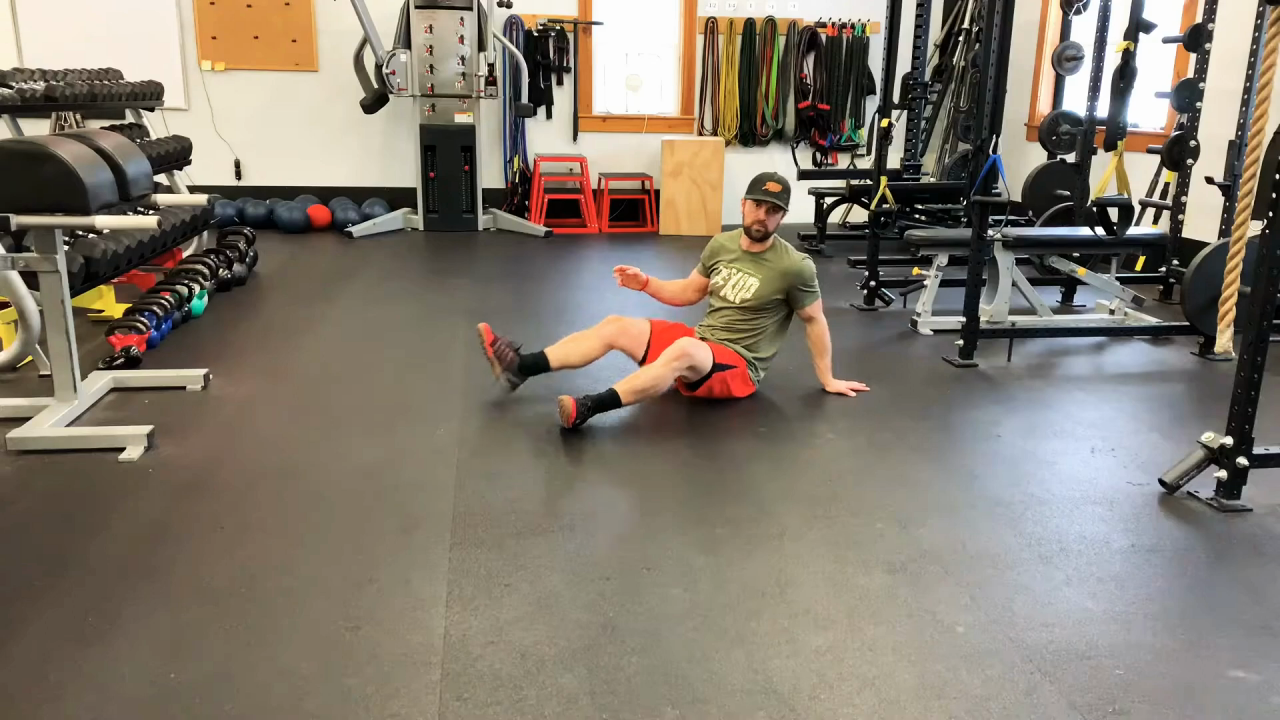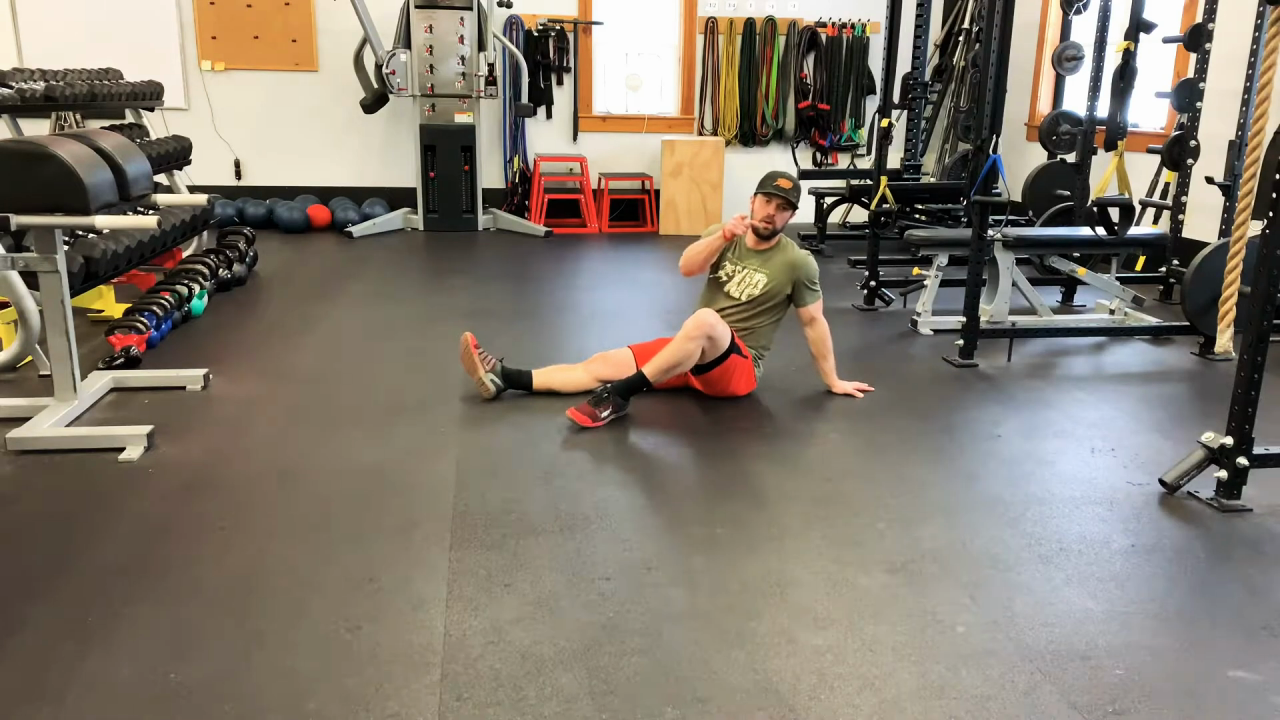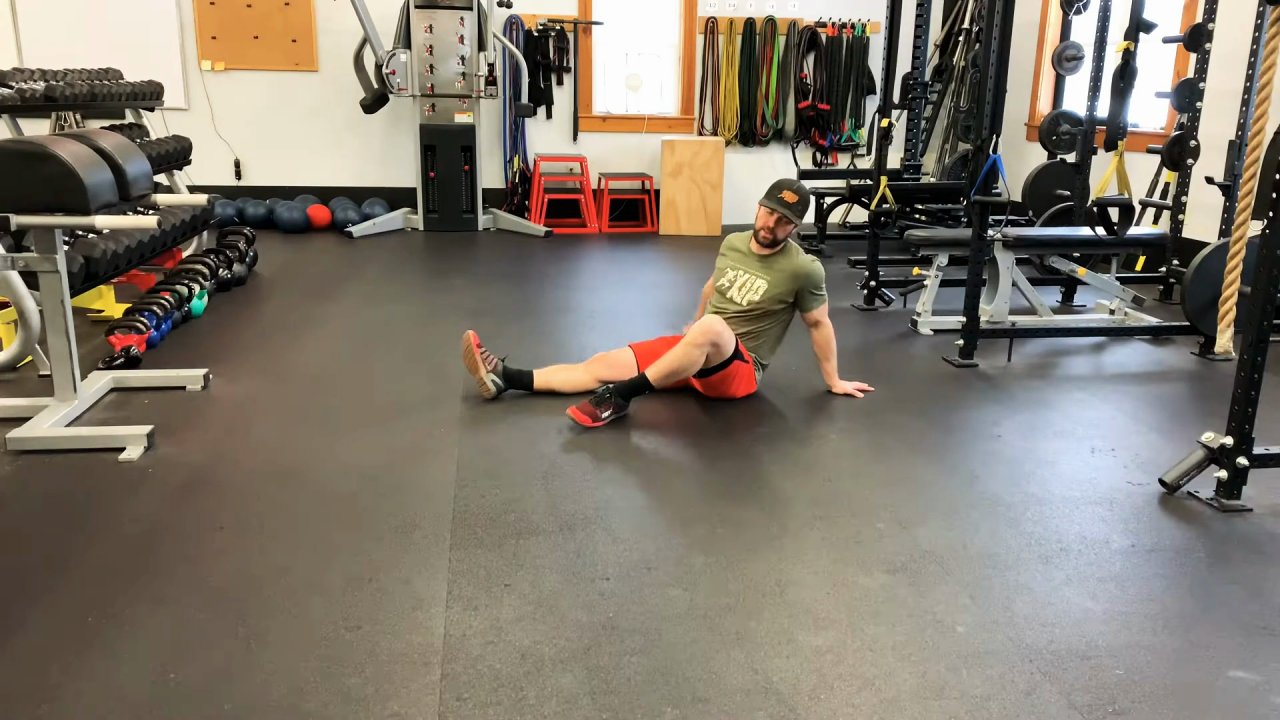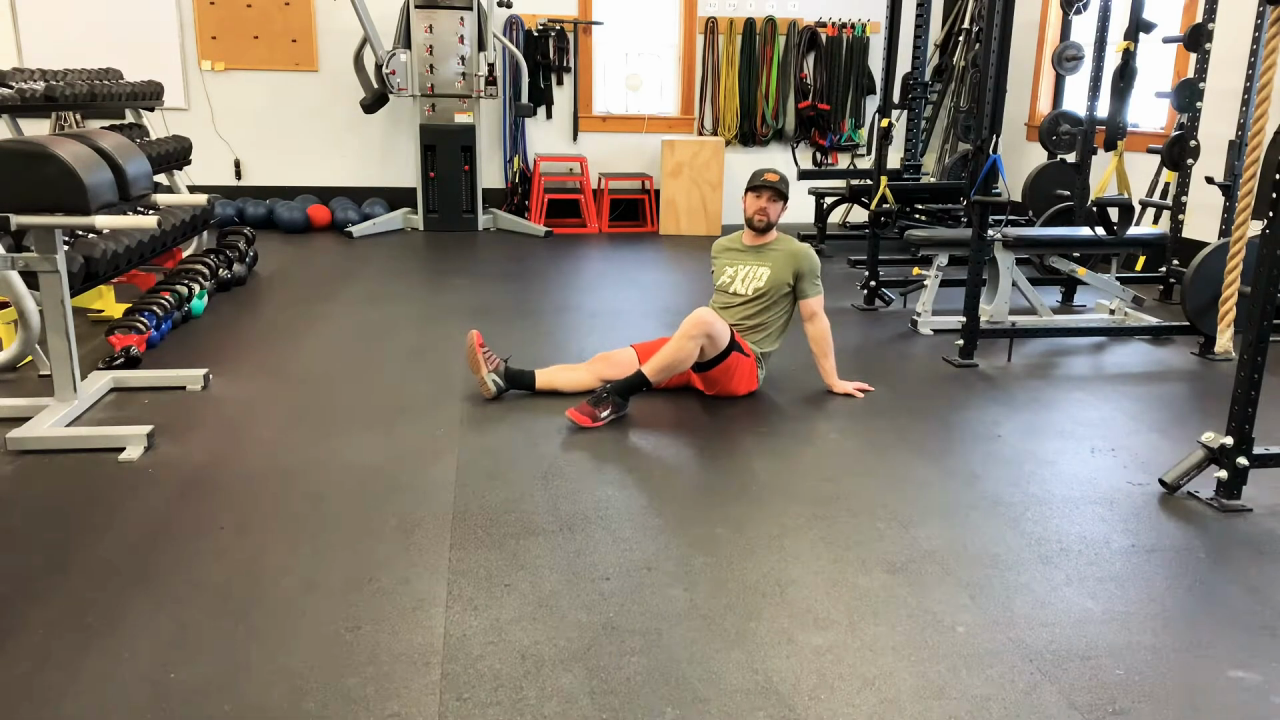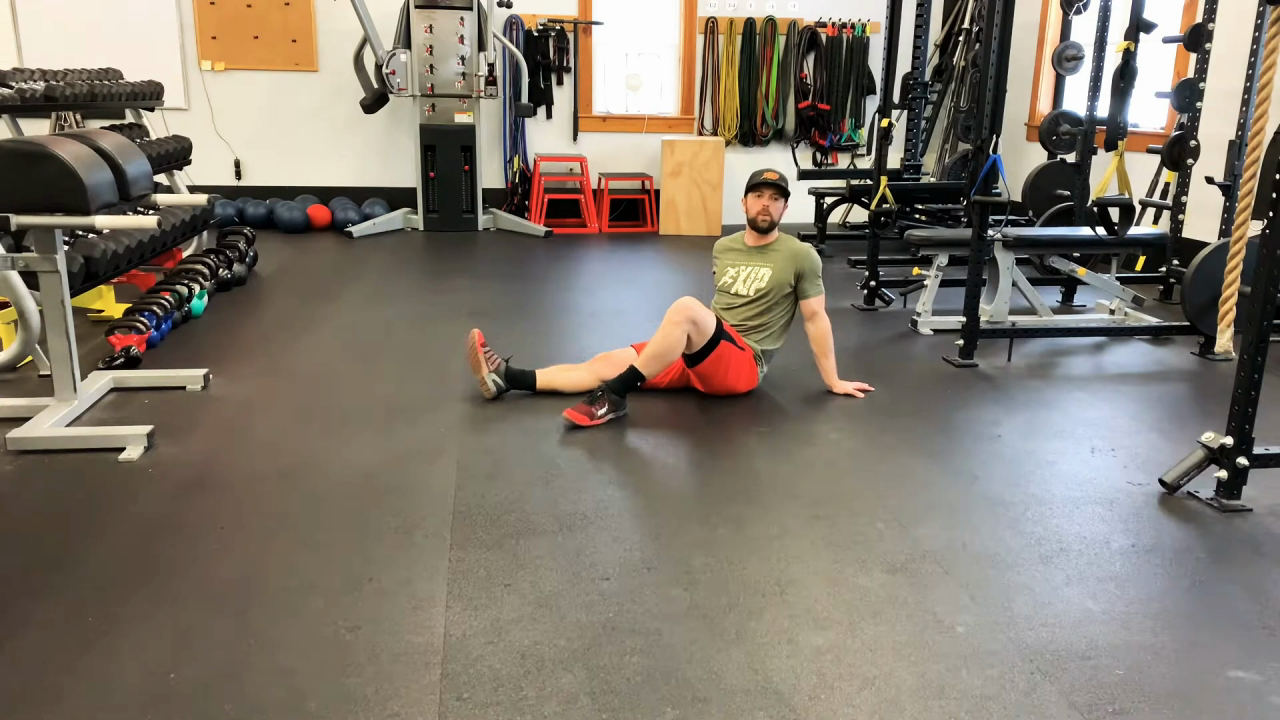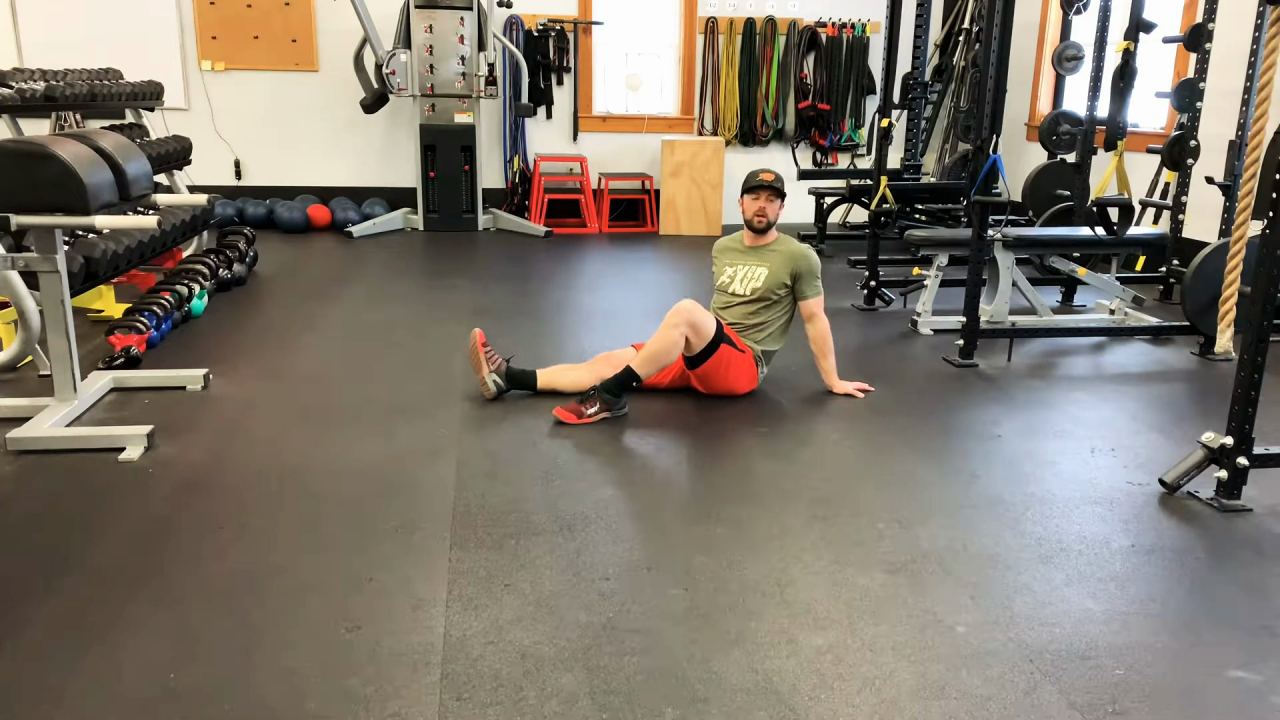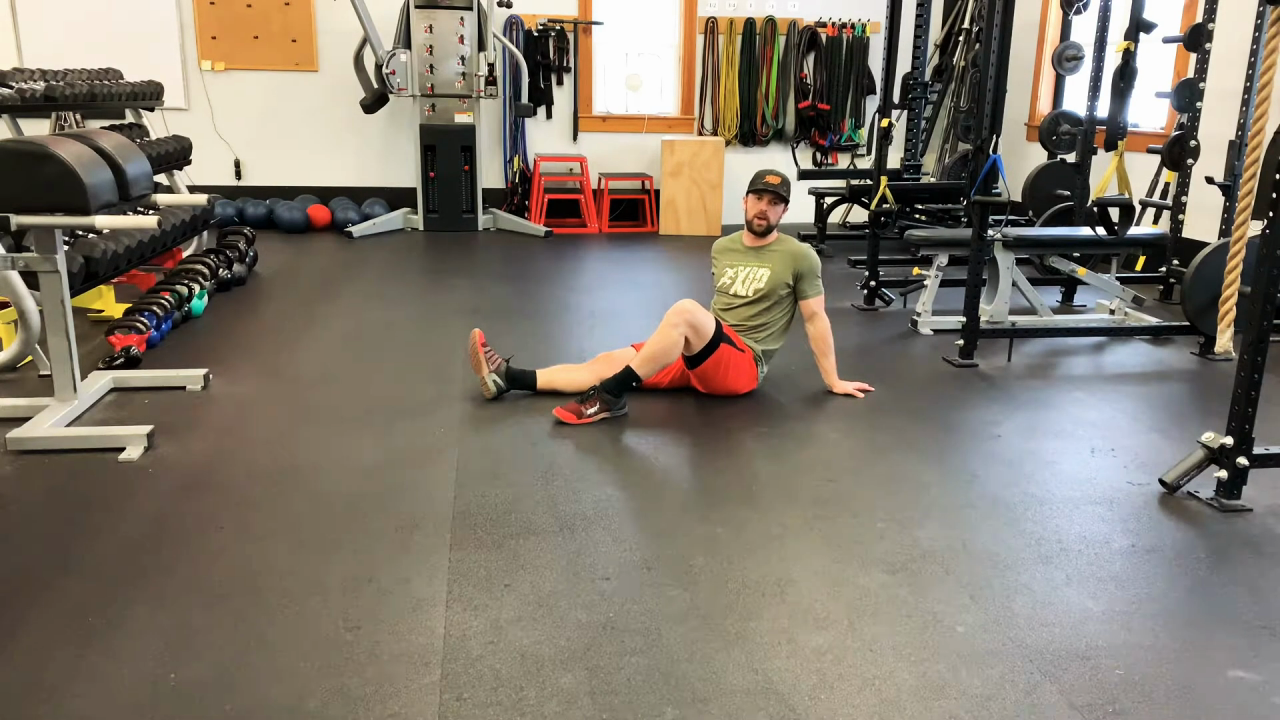
dt=0.7s
person 1, frame 1
left shoulder: (794, 267)
right shoulder: (721, 245)
left elbow: (814, 320)
right elbow: (691, 291)
left wrist: (828, 380)
right wrist: (647, 283)
left hip: (736, 367)
right hip: (699, 341)
left knee: (683, 351)
right knee: (616, 326)
left ankle: (588, 408)
right ankle: (522, 366)
person 1, frame 2
left shoulder: (797, 263)
right shoulder: (724, 234)
left elbow: (814, 321)
right elbow: (686, 267)
left wrist: (833, 380)
right wrist: (724, 235)
left hip: (736, 366)
right hip: (691, 353)
left knee: (704, 319)
right knee: (601, 364)
left ankle: (619, 396)
right ankle: (503, 378)
person 1, frame 3
left shoulder: (803, 270)
right shoulder: (733, 243)
left elbow: (819, 324)
left wrist: (833, 380)
right wrist: (687, 327)
left hip: (738, 368)
right hip: (693, 352)
left knee: (711, 327)
right knee: (602, 364)
left ankle: (621, 396)
right ankle: (505, 378)
person 1, frame 4
left shoulder: (799, 256)
right shoulder: (722, 247)
left elbow: (814, 317)
left wrist: (833, 380)
left hip: (741, 366)
right hip: (696, 356)
left knee: (702, 319)
right knee: (606, 363)
left ankle: (619, 396)
right ankle: (506, 379)
person 1, frame 5
left shoulder: (801, 256)
right shoulder: (724, 247)
left elbow: (815, 317)
left wrist: (833, 381)
left hip: (741, 363)
right hip: (696, 355)
left knee: (685, 306)
right knee: (607, 363)
left ankle: (614, 397)
right ankle: (507, 379)
person 1, frame 6
left shoulder: (799, 257)
right shoulder: (723, 247)
left elbow: (814, 318)
left wrist: (833, 381)
left hip: (741, 365)
right hip: (698, 356)
left knee: (685, 310)
right knee: (609, 360)
left ankle: (610, 397)
right ankle: (507, 378)
person 1, frame 7
left shoulder: (799, 257)
right shoulder: (723, 248)
left elbow: (815, 317)
left wrist: (833, 380)
left hip: (741, 364)
right hip: (698, 355)
left knee: (684, 310)
right knee: (610, 361)
left ankle: (611, 397)
right ankle: (507, 378)
